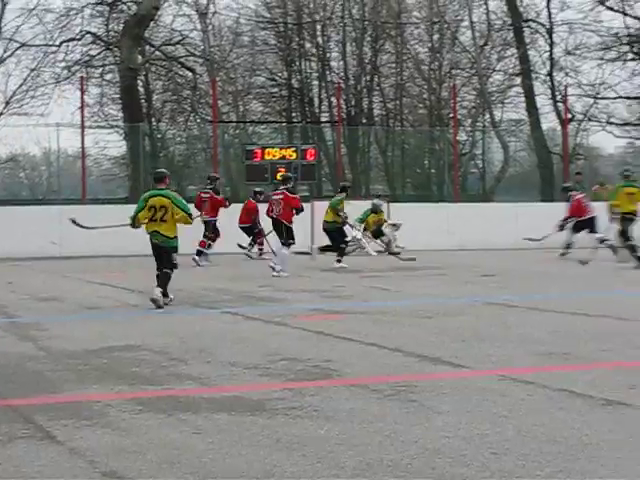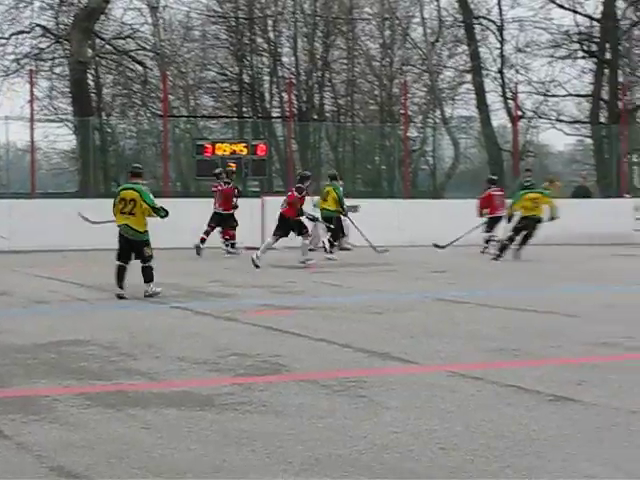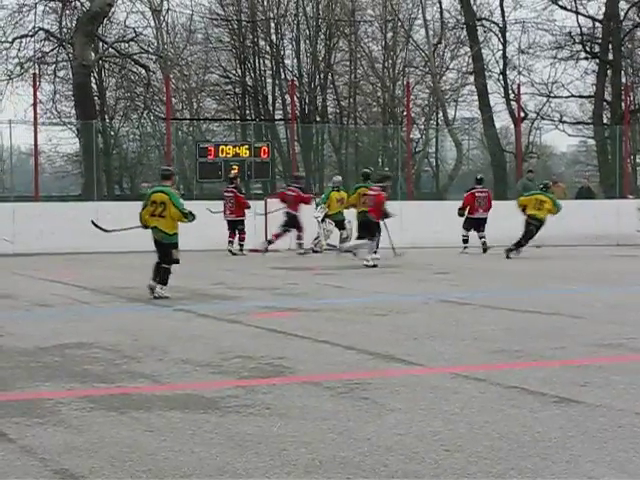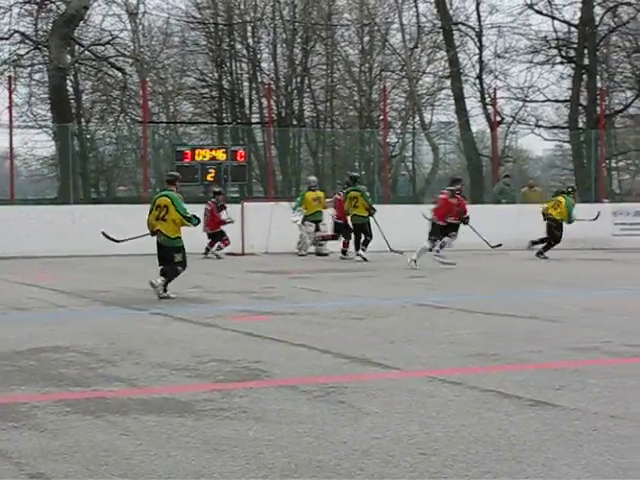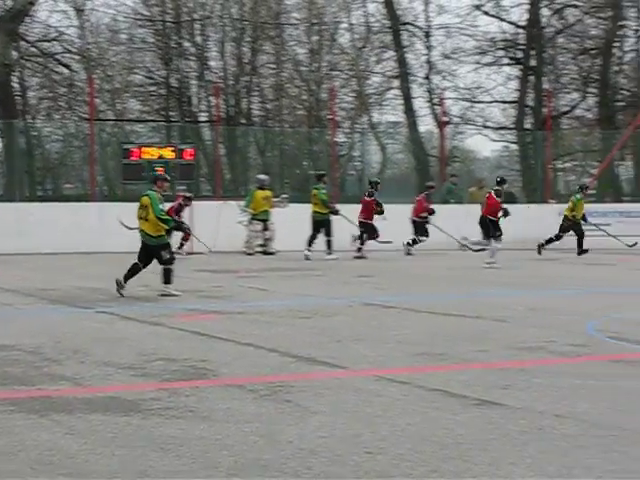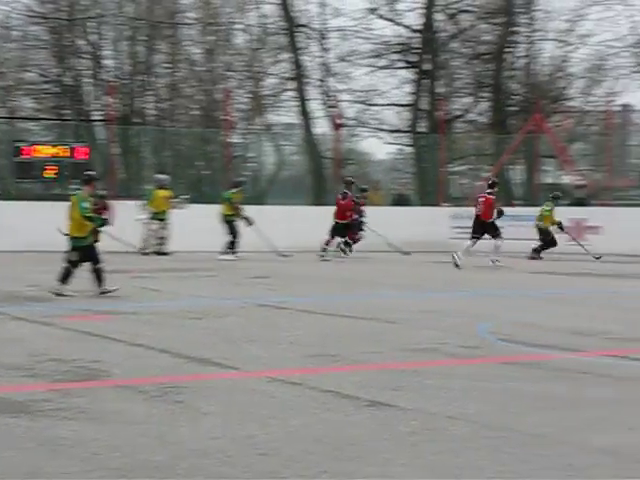
dt=0.4s
person 1, frame 1
left shoulder: (147, 197)
right shoulder: (172, 196)
left elbow: (136, 218)
right elbow: (187, 215)
left wrist: (135, 223)
right wrist: (188, 219)
left hip: (154, 237)
right hip: (168, 237)
left knee: (161, 267)
right knee: (168, 268)
left ankle: (164, 296)
right ankle: (157, 292)
person 1, frame 2
left shoulder: (120, 190)
right shoulder: (142, 190)
left elbow: (116, 210)
right elbow: (151, 207)
right wrist: (162, 213)
left hip: (124, 230)
right hip: (138, 231)
left knee: (122, 260)
right knee: (146, 260)
left ankle: (120, 289)
right ankle: (149, 288)
person 1, frame 3
left shoulder: (152, 192)
right shoulder: (172, 193)
left elbow: (143, 213)
right elbow: (180, 213)
left wrist: (145, 223)
right wrist: (190, 217)
left hip: (156, 232)
right hip: (168, 233)
left knee: (161, 259)
right knee: (167, 262)
left ankle: (154, 282)
right ankle: (159, 290)
person 1, frame 4
left shoulder: (158, 197)
right shoulder: (175, 197)
left elbow: (151, 218)
right elbow: (183, 217)
left wrist: (153, 230)
right wrist: (195, 220)
left hip: (161, 237)
right hip: (172, 237)
left knee: (165, 264)
right knee: (180, 265)
left ankle: (163, 291)
right ankle: (159, 282)
person 1, frame 5
left shoulder: (146, 195)
right shoulder: (155, 197)
left elbow: (141, 215)
right elbow: (159, 217)
right wrist: (174, 223)
left hip: (146, 234)
right hip: (155, 235)
left knee: (142, 261)
right knee: (168, 261)
left ankle: (123, 281)
right ankle: (166, 288)
person 1, frame 6
left shoulder: (84, 196)
right shoulder: (82, 197)
left elbow: (75, 215)
right elbow: (83, 216)
right wrist: (100, 220)
left hip: (86, 236)
right hip: (80, 237)
left knee: (95, 260)
right knee: (72, 263)
left ankle: (102, 287)
right ankle: (59, 287)
